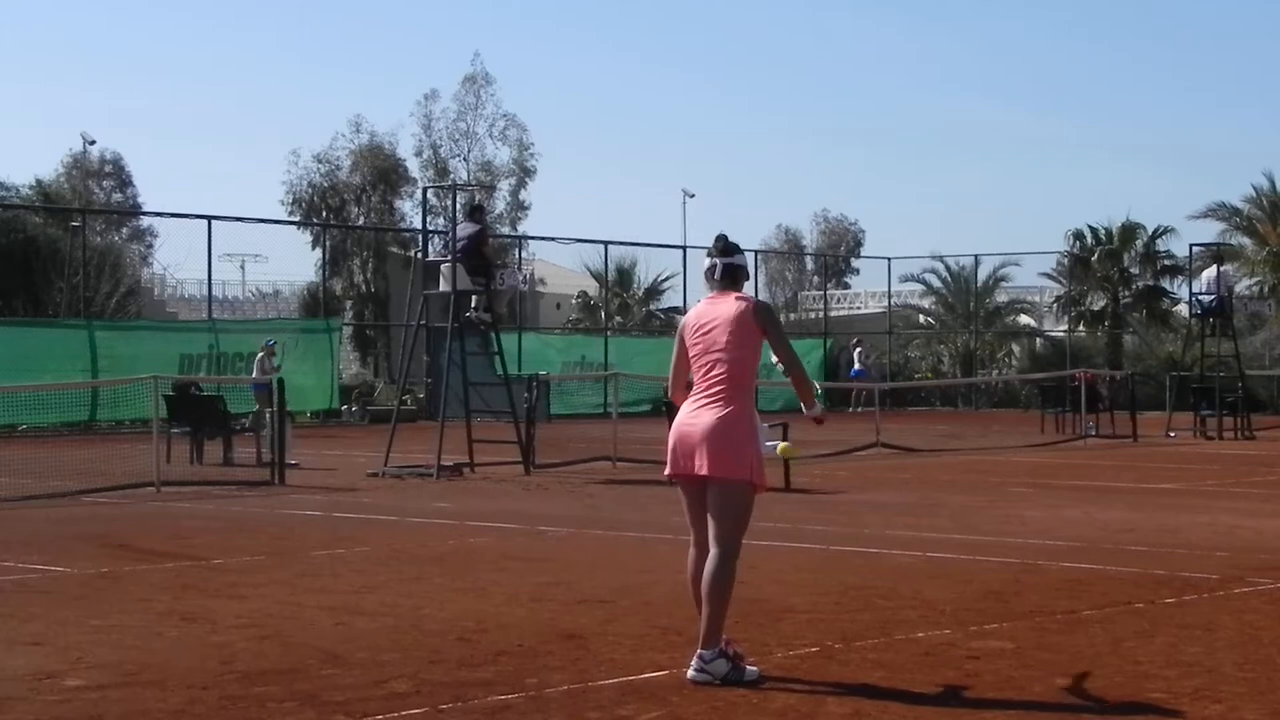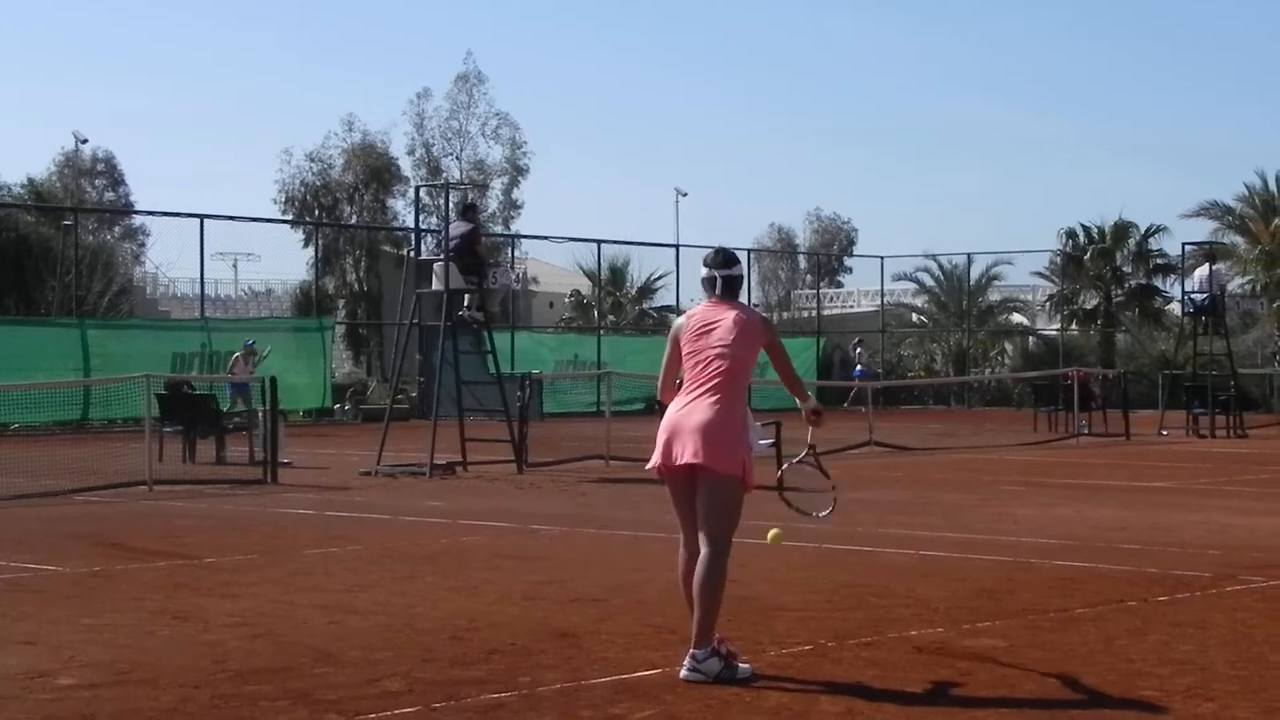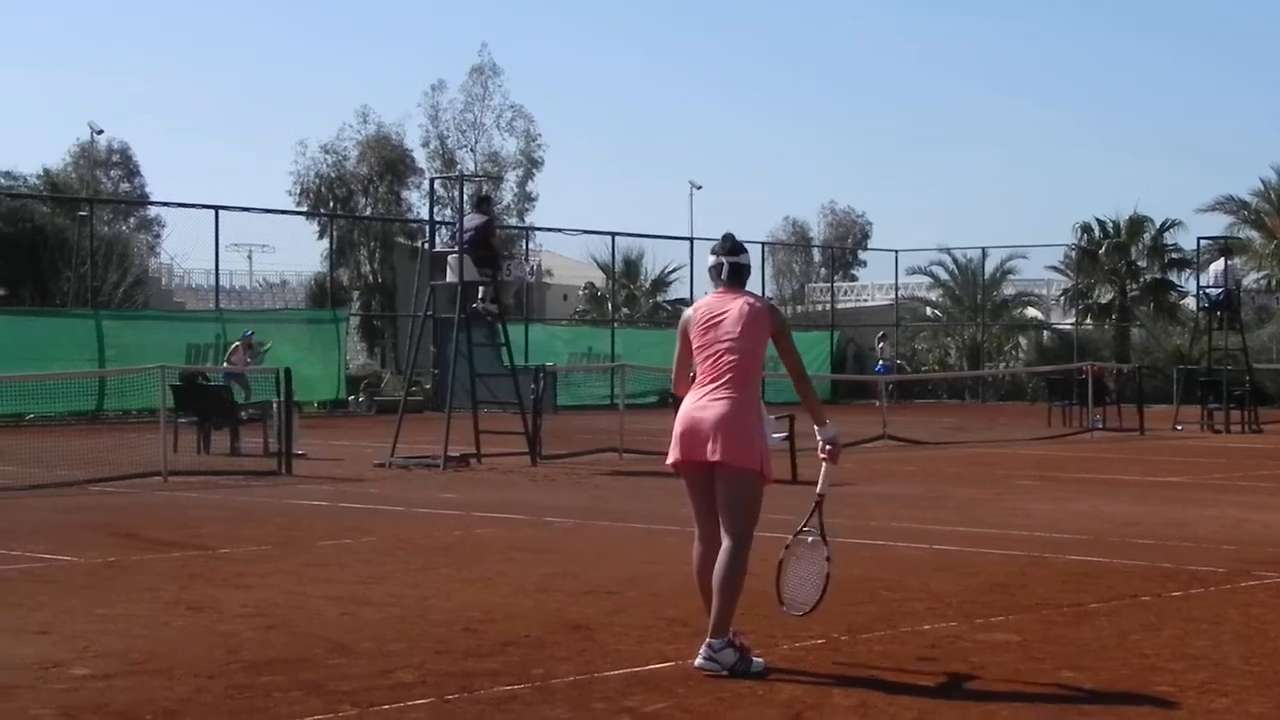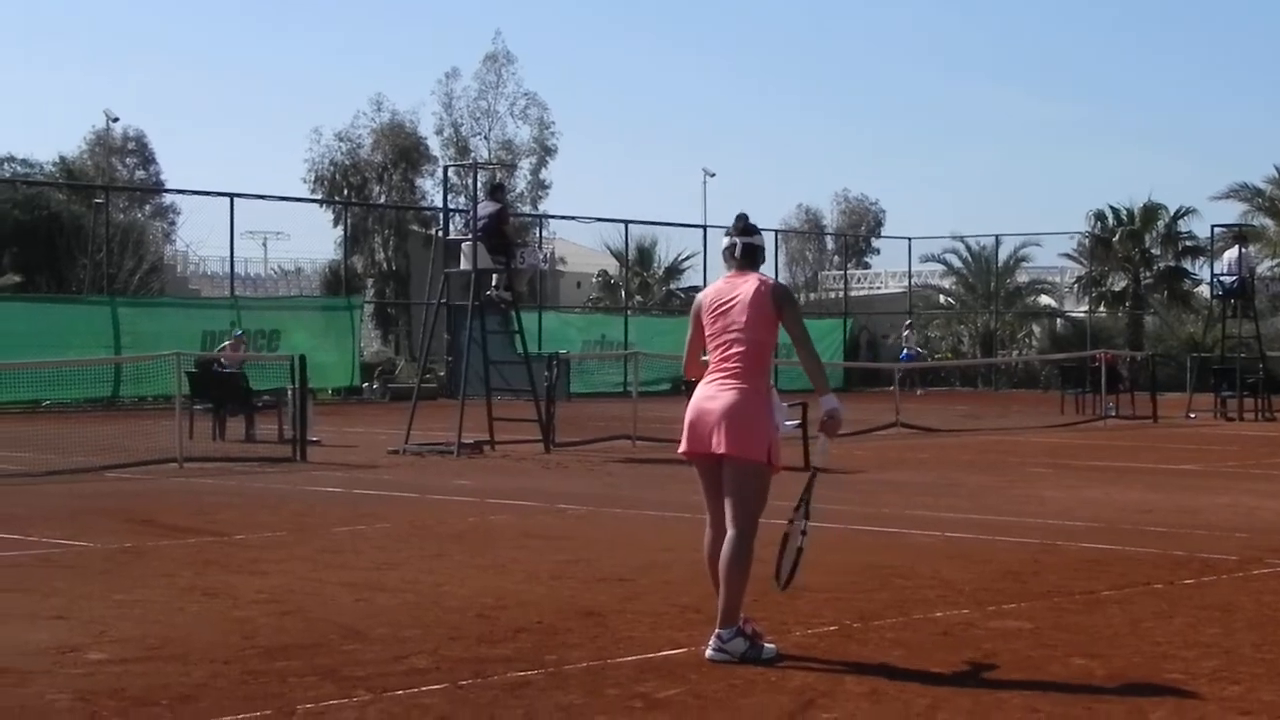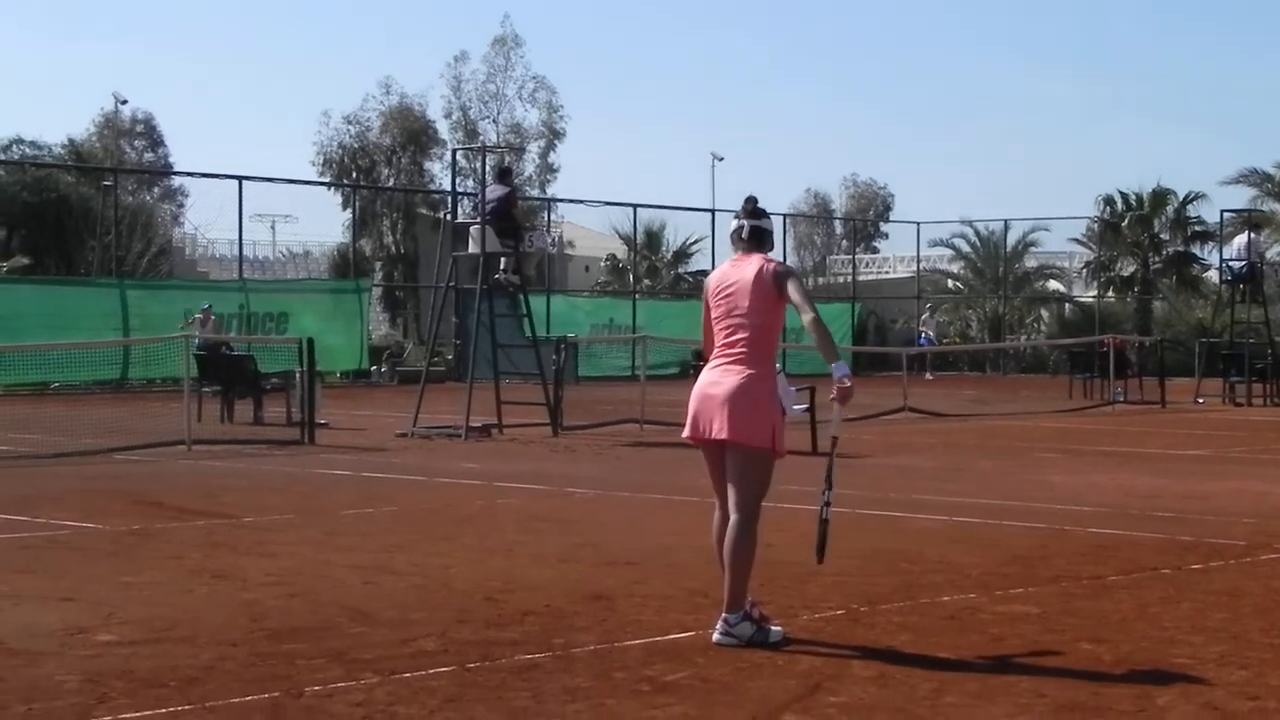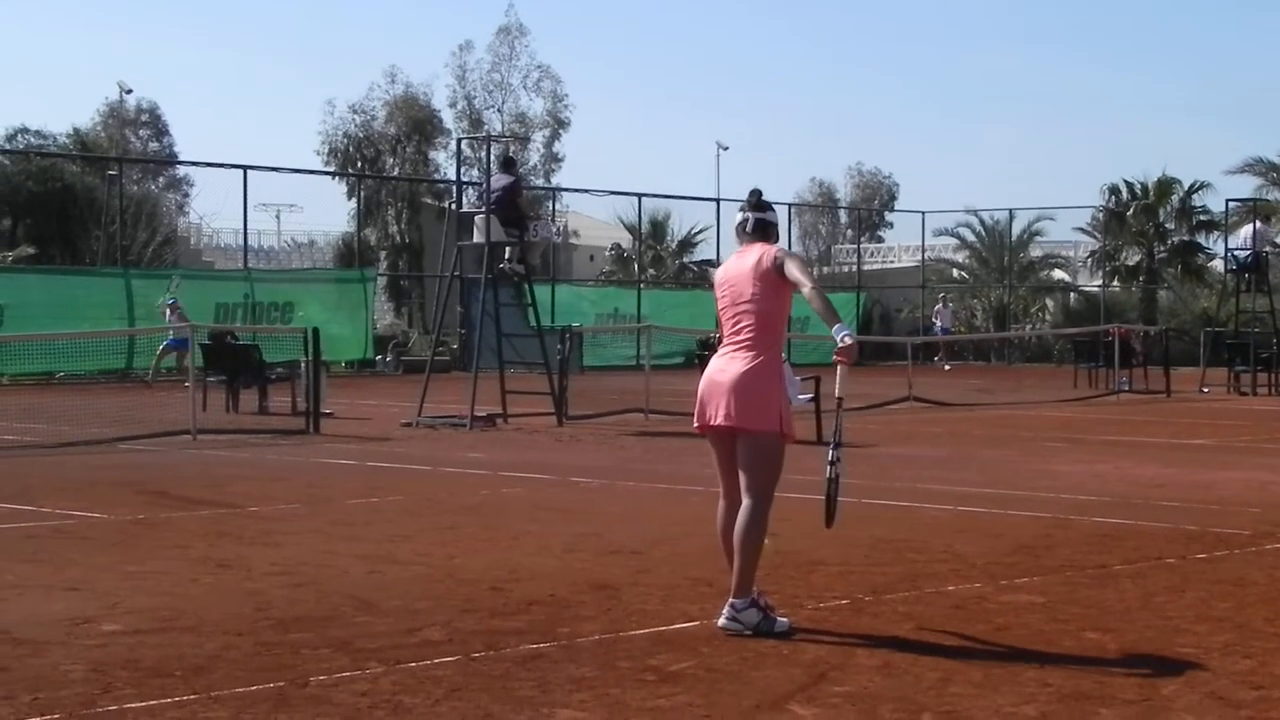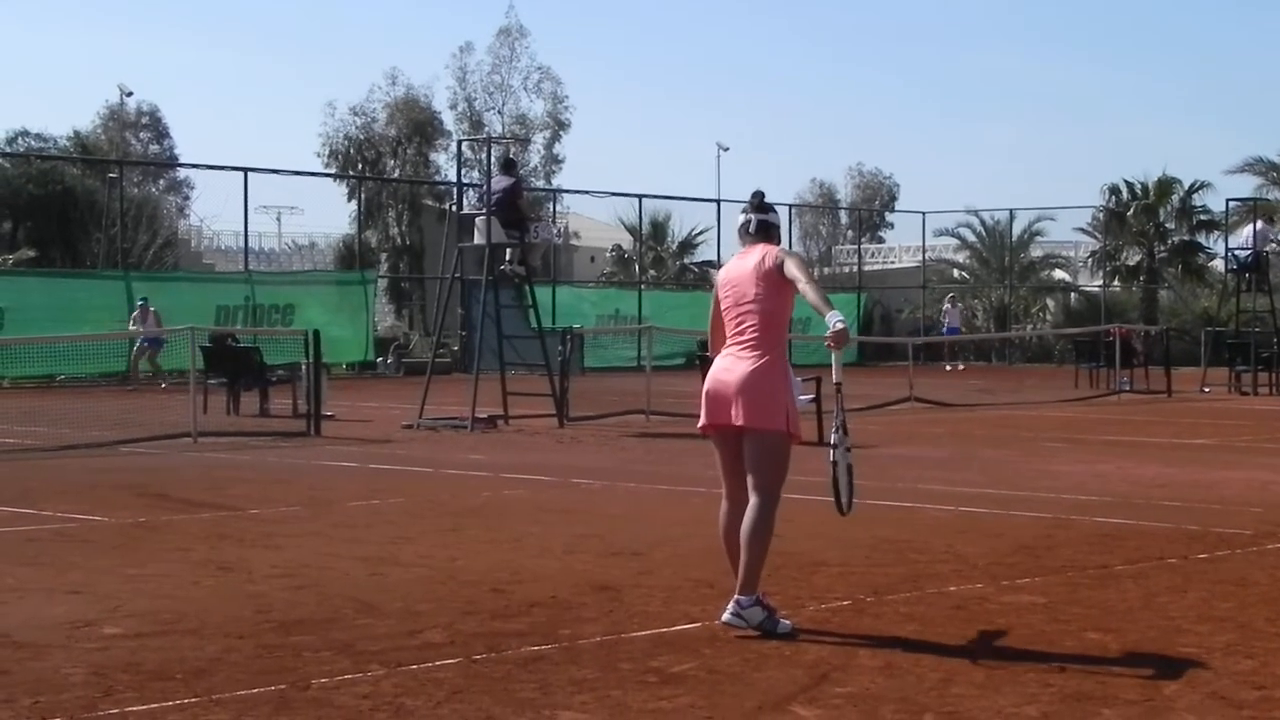
dt=0.3s
person 1, frame 1
left shoulder: (689, 318)
right shoulder: (755, 309)
right elbow: (792, 365)
right wrist: (812, 405)
left hip: (686, 429)
right hip: (728, 432)
left knee: (702, 543)
right knee: (724, 547)
left ankle: (712, 643)
right ankle: (708, 656)
person 1, frame 2
left shoulder: (683, 322)
right shoulder: (756, 322)
right elbow: (788, 375)
right wrist: (810, 404)
left hip: (675, 427)
right hip: (719, 430)
left knee: (692, 541)
right knee: (715, 544)
left ankle: (705, 643)
right ankle: (701, 655)
person 1, frame 3
left shoulder: (691, 314)
right shoulder: (765, 311)
right elbow: (799, 377)
right wrist: (825, 429)
left hip: (691, 421)
right hip: (735, 424)
left knee: (707, 535)
right knee: (736, 538)
left ankle: (719, 637)
right ankle: (716, 645)
person 1, frame 4
left shoulder: (704, 298)
right shoulder: (774, 292)
right elbow: (804, 347)
right wrist: (828, 401)
left hip: (703, 408)
right hip: (745, 412)
left knee: (719, 522)
right knee: (742, 526)
left ankle: (731, 622)
right ankle: (725, 636)
person 1, frame 5
left shoulder: (714, 279)
right shoulder: (777, 272)
right elbow: (810, 317)
right wrist: (839, 369)
left hip: (708, 391)
right hip: (749, 395)
left knee: (727, 507)
right knee: (744, 511)
left ankle: (738, 606)
right ankle: (732, 620)
person 1, frame 6
left shoulder: (723, 271)
right shoulder: (778, 257)
right elbow: (809, 286)
right wrist: (840, 331)
left hip: (716, 378)
right hip: (755, 382)
left knee: (732, 494)
right knee: (756, 497)
left ankle: (743, 595)
right ankle: (739, 605)
person 1, frame 7
left shoulder: (724, 273)
right shoulder: (780, 257)
right elbow: (805, 283)
right wrist: (835, 319)
left hip: (720, 380)
right hip: (761, 381)
left knee: (735, 496)
right knee: (763, 497)
left ankle: (745, 596)
right ankle: (745, 601)
